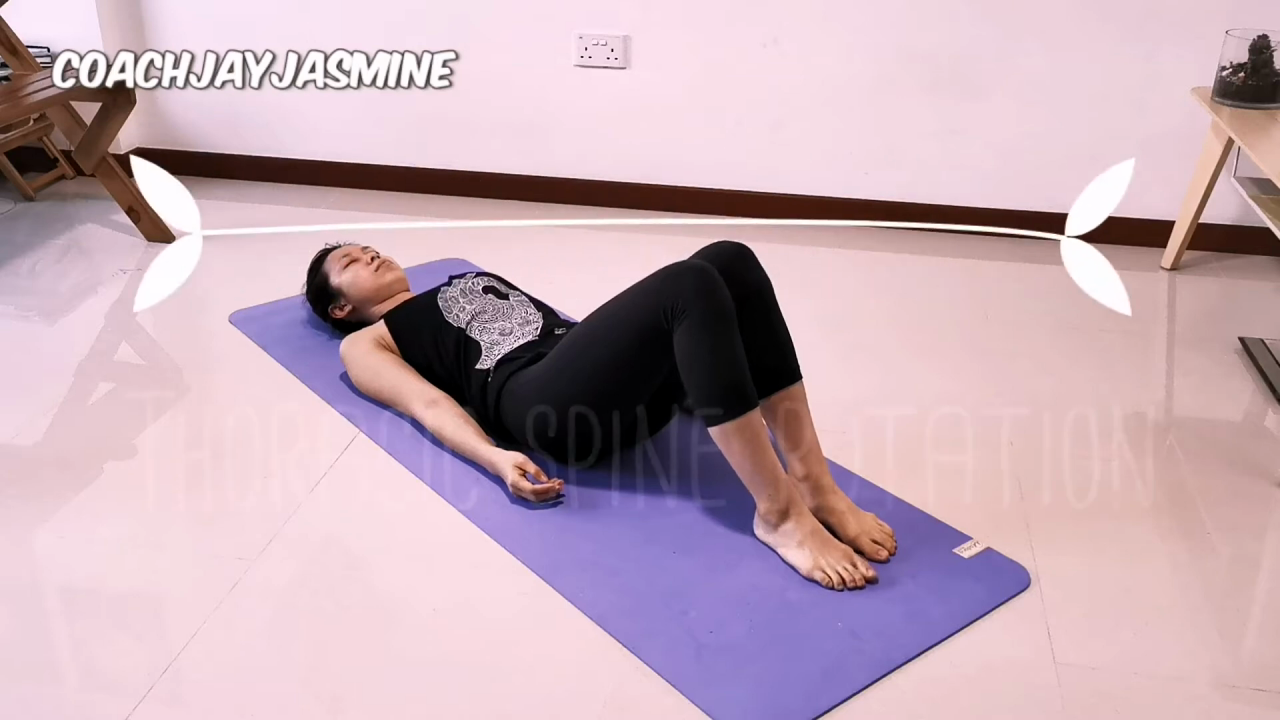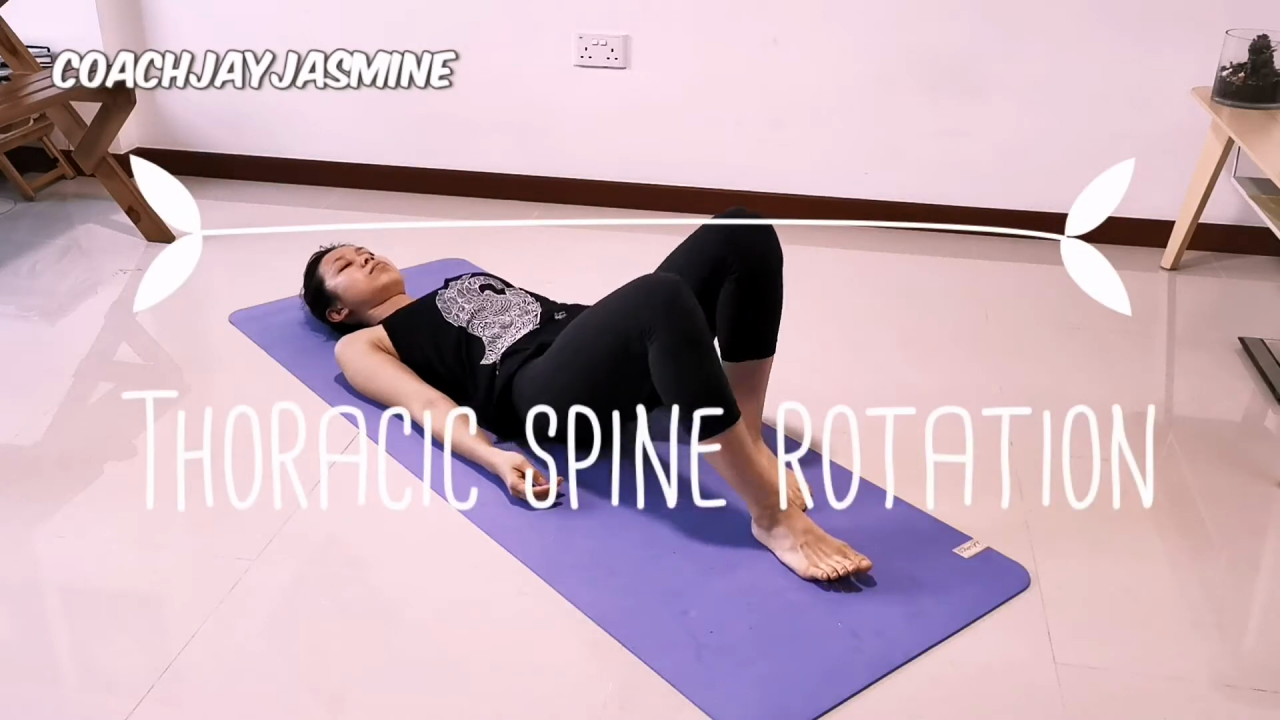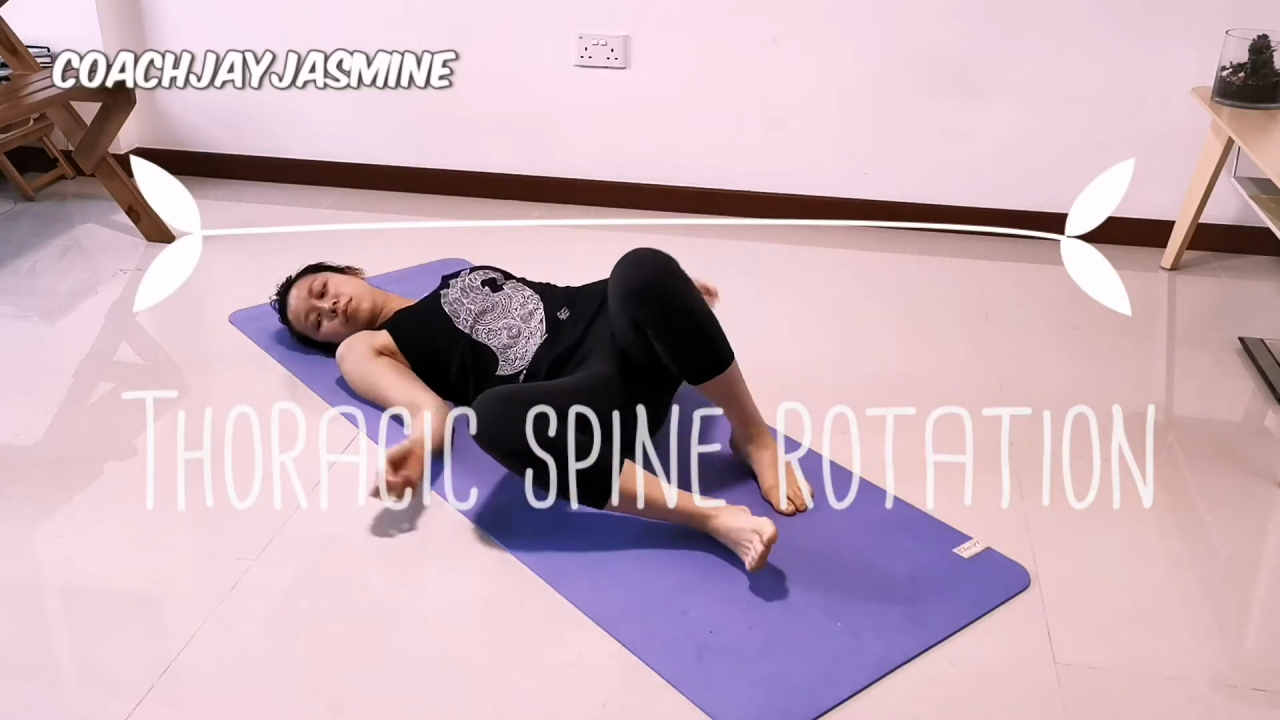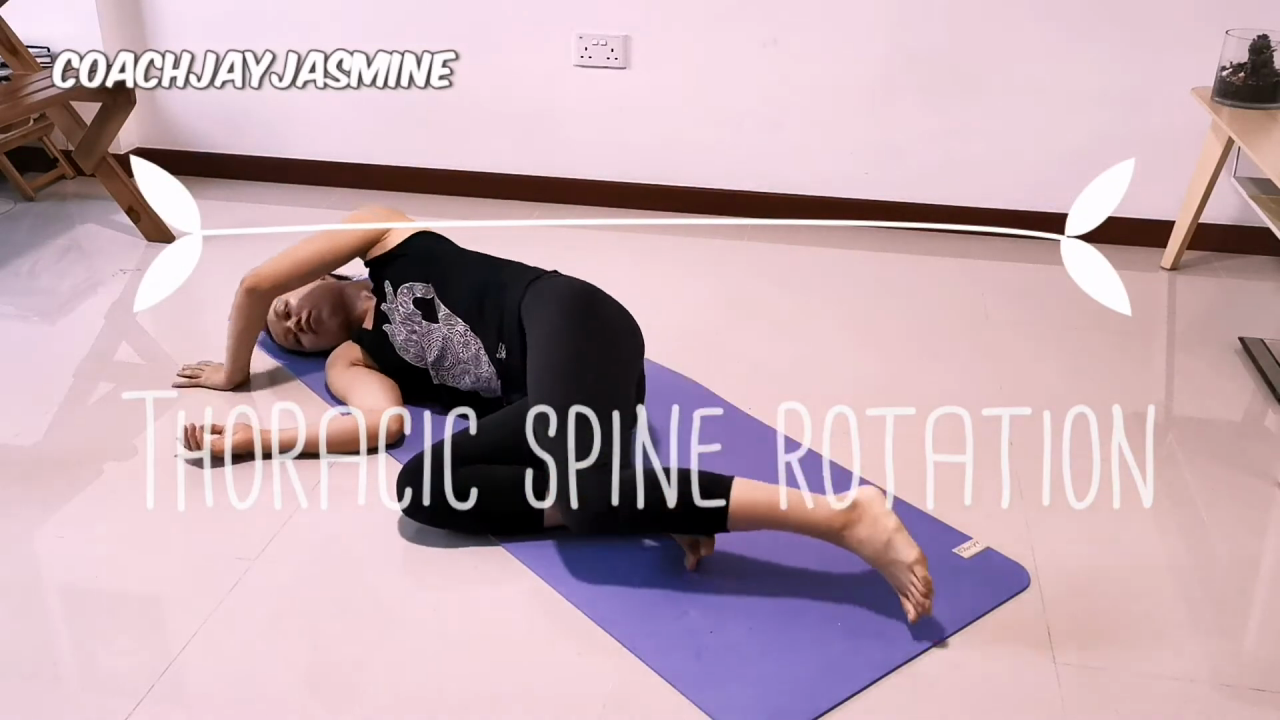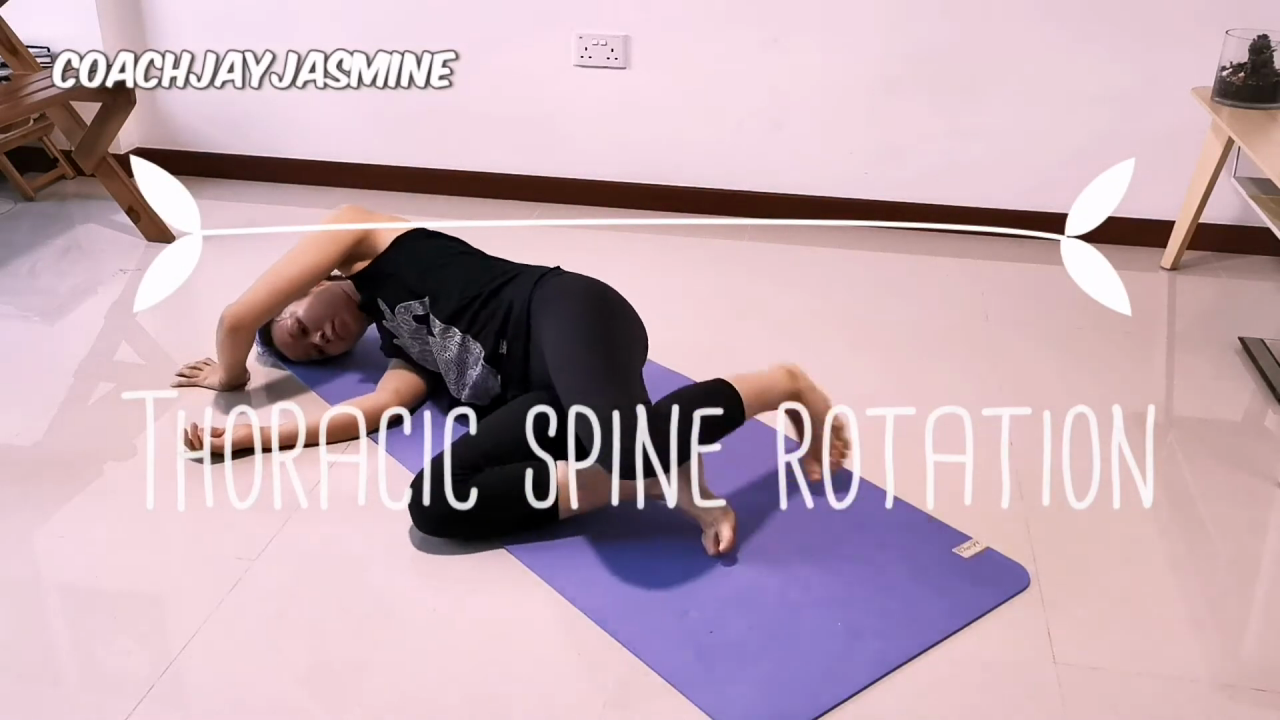
dt=1s
person 1, frame 1
left shoulder: (470, 281)
right shoulder: (366, 344)
right elbow: (428, 403)
right wrist: (495, 456)
left hip: (615, 386)
right hip: (544, 400)
left knee: (730, 262)
right knee: (690, 285)
left ankle: (812, 483)
right ankle: (780, 514)
person 1, frame 2
left shoulder: (461, 284)
right shoulder: (361, 347)
right elbow: (428, 407)
left wrist: (670, 363)
right wrist: (497, 460)
left hip: (602, 338)
right hip: (549, 384)
left knee: (744, 236)
right knee: (665, 298)
left ankle: (745, 441)
right ankle: (775, 519)
person 1, frame 3
left shoulder: (458, 279)
right shoulder: (361, 349)
right elbow: (428, 406)
left wrist: (668, 292)
right wrist: (419, 452)
left hip: (625, 334)
right hip: (587, 398)
left knee: (643, 268)
right knee: (491, 422)
left ankle: (752, 434)
right ankle: (709, 516)
person 1, frame 4
left shoulder: (380, 232)
right shoulder: (349, 362)
left elbow: (254, 283)
right elbow: (385, 423)
left wrist: (237, 372)
right wrist: (254, 438)
left hip: (562, 317)
right hip: (541, 394)
left knee: (589, 496)
right knee: (423, 489)
left ankle: (843, 518)
right ankle: (645, 501)
person 1, frame 5
left shoulder: (355, 235)
right shoulder: (405, 358)
left elbow: (240, 315)
right elbow: (375, 410)
left wrist: (233, 373)
right wrist: (245, 434)
left hip: (572, 317)
right hip: (548, 395)
left knee: (623, 438)
right knee: (435, 501)
left ankle: (780, 385)
right ankle: (663, 480)
